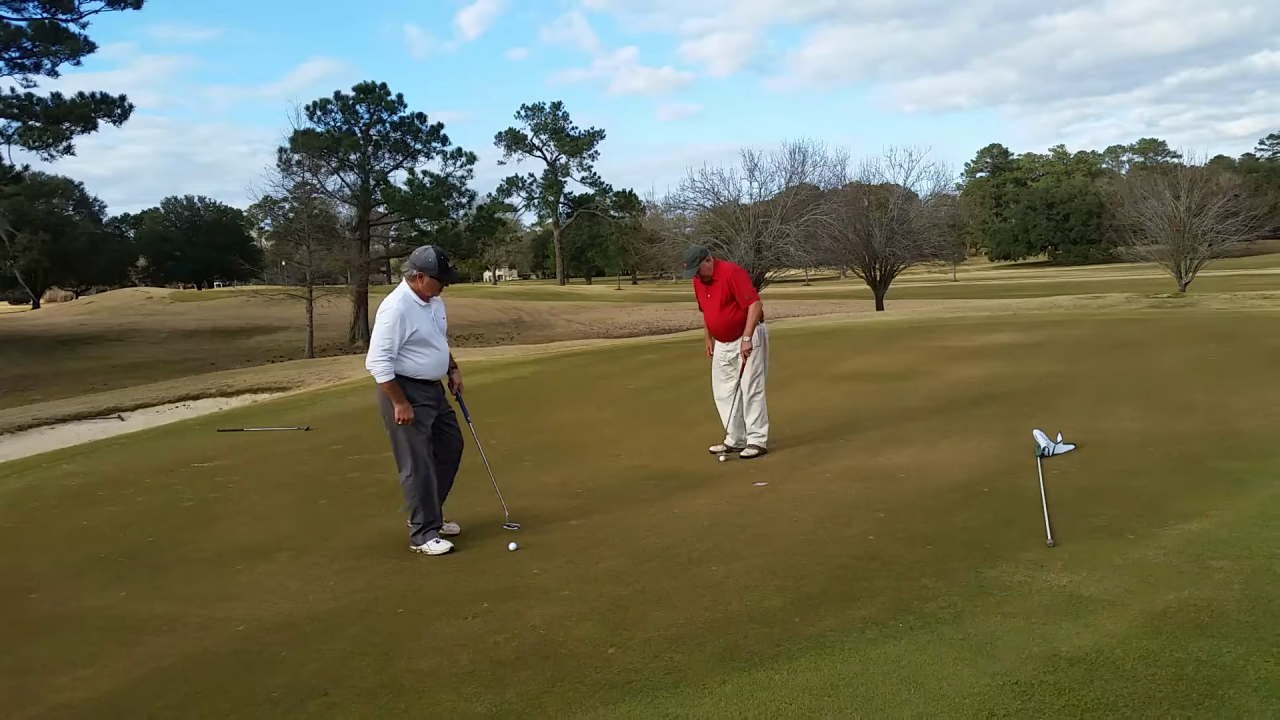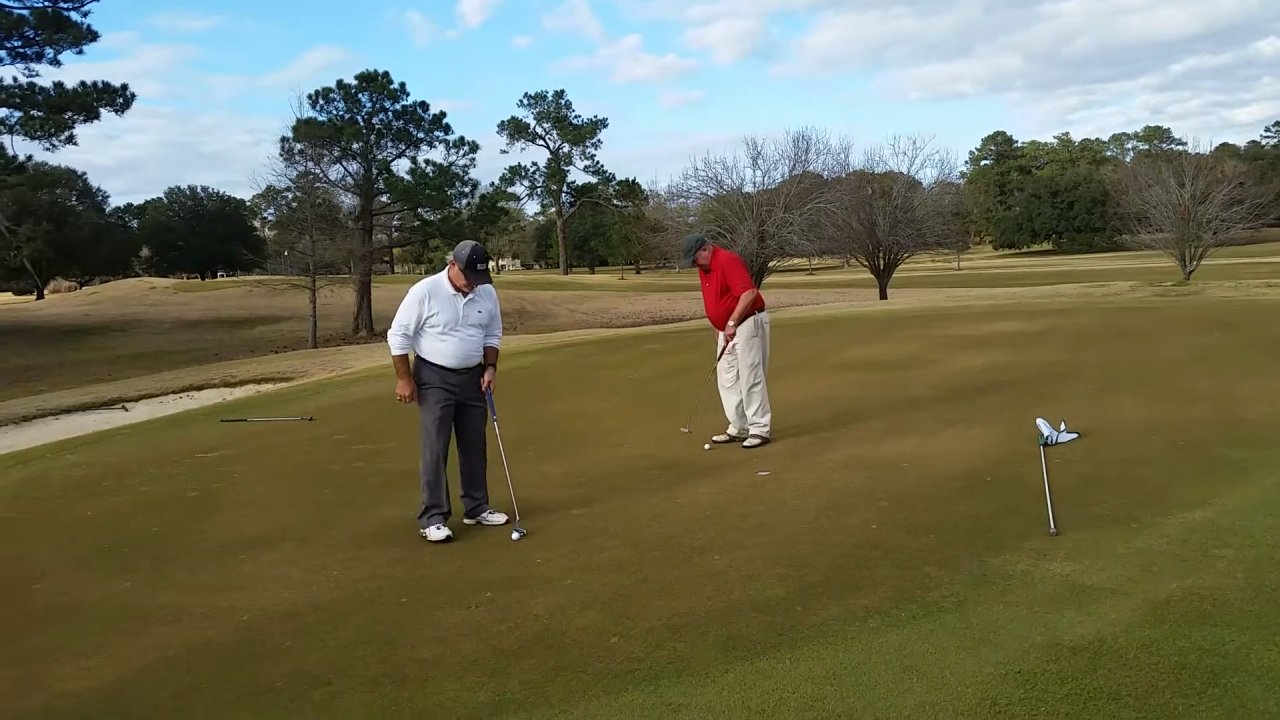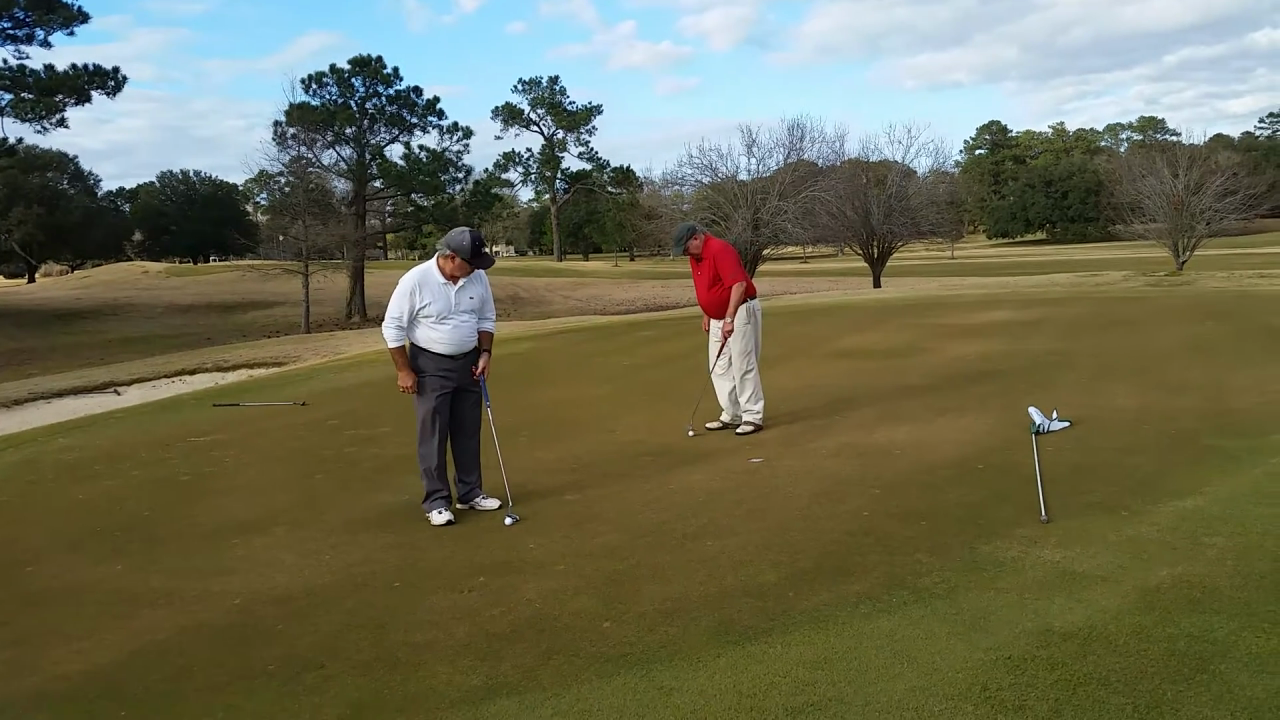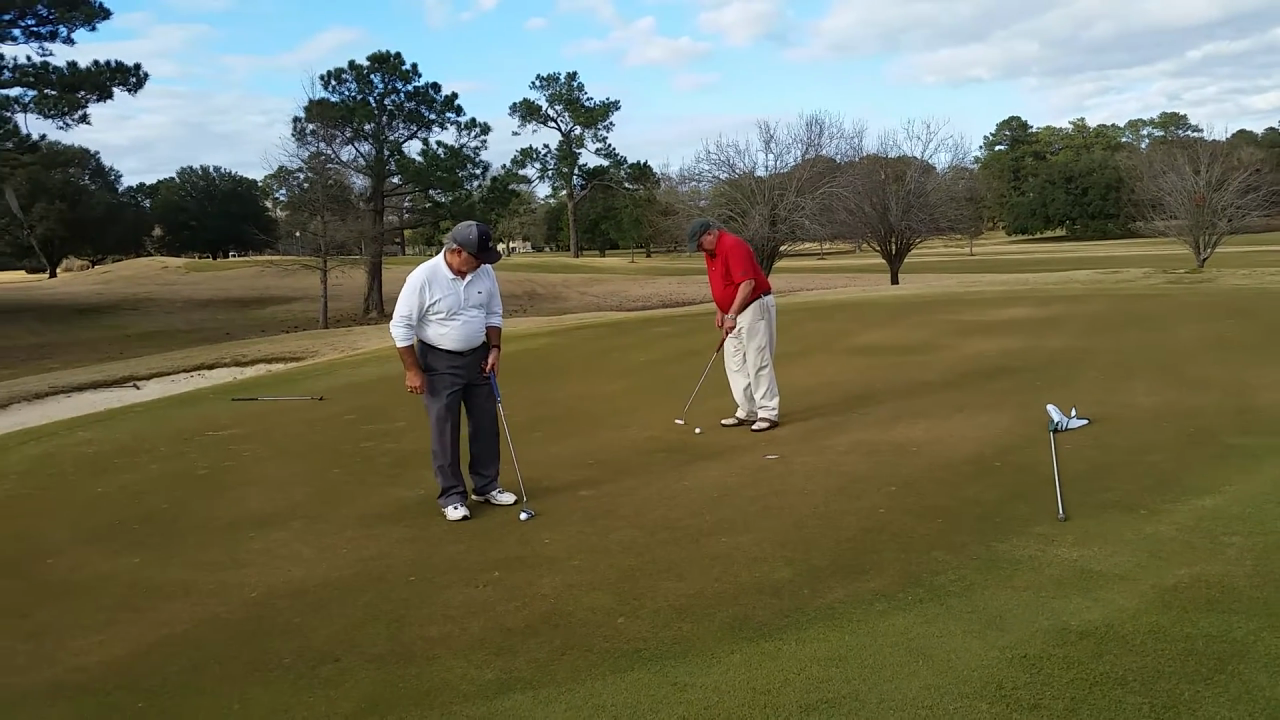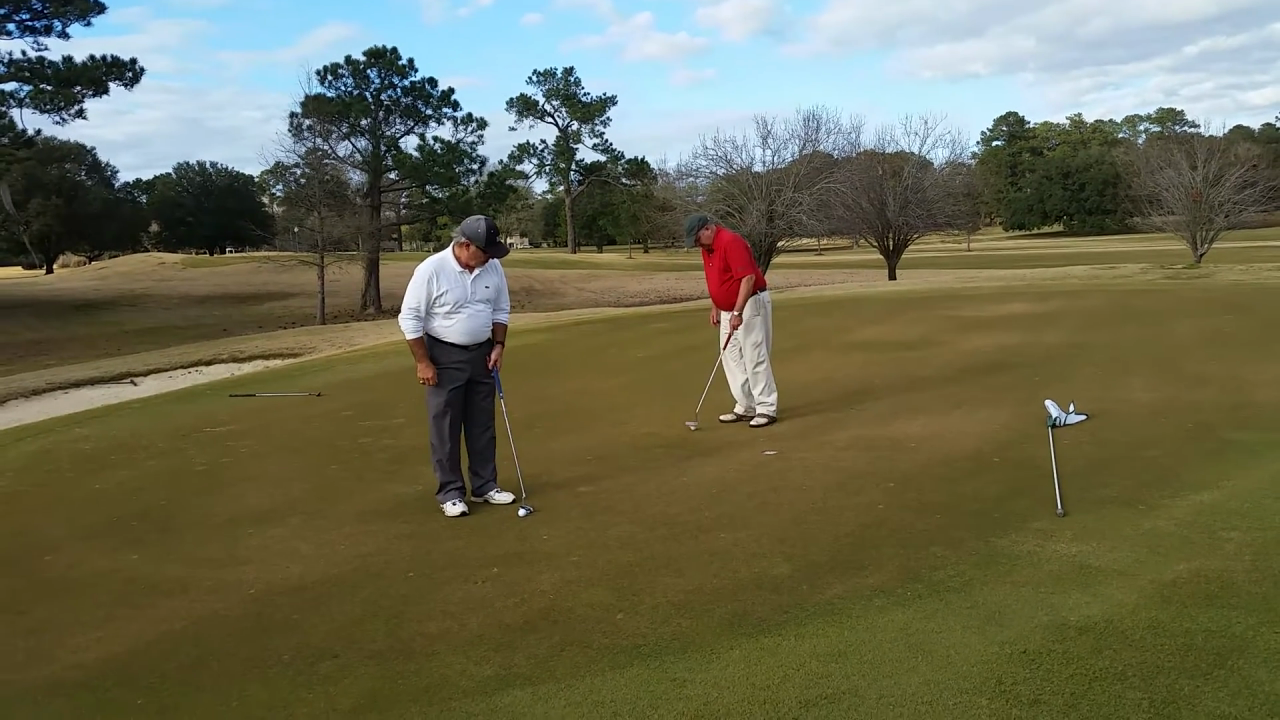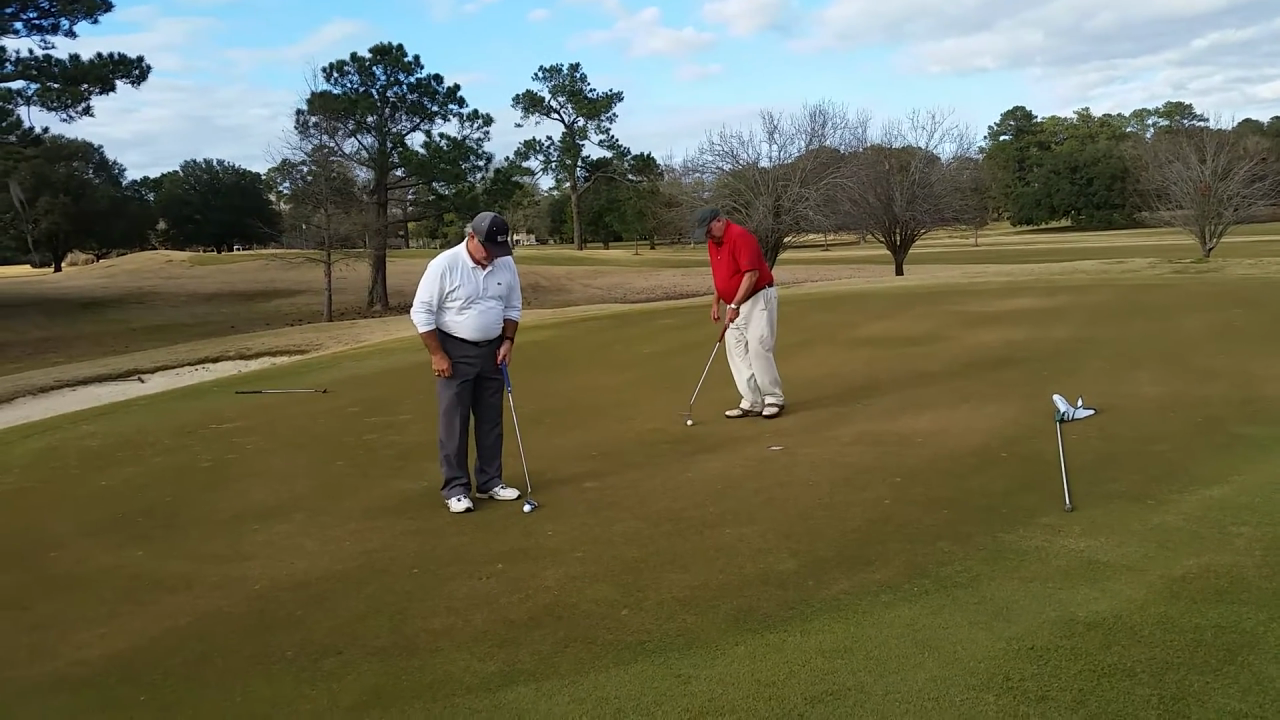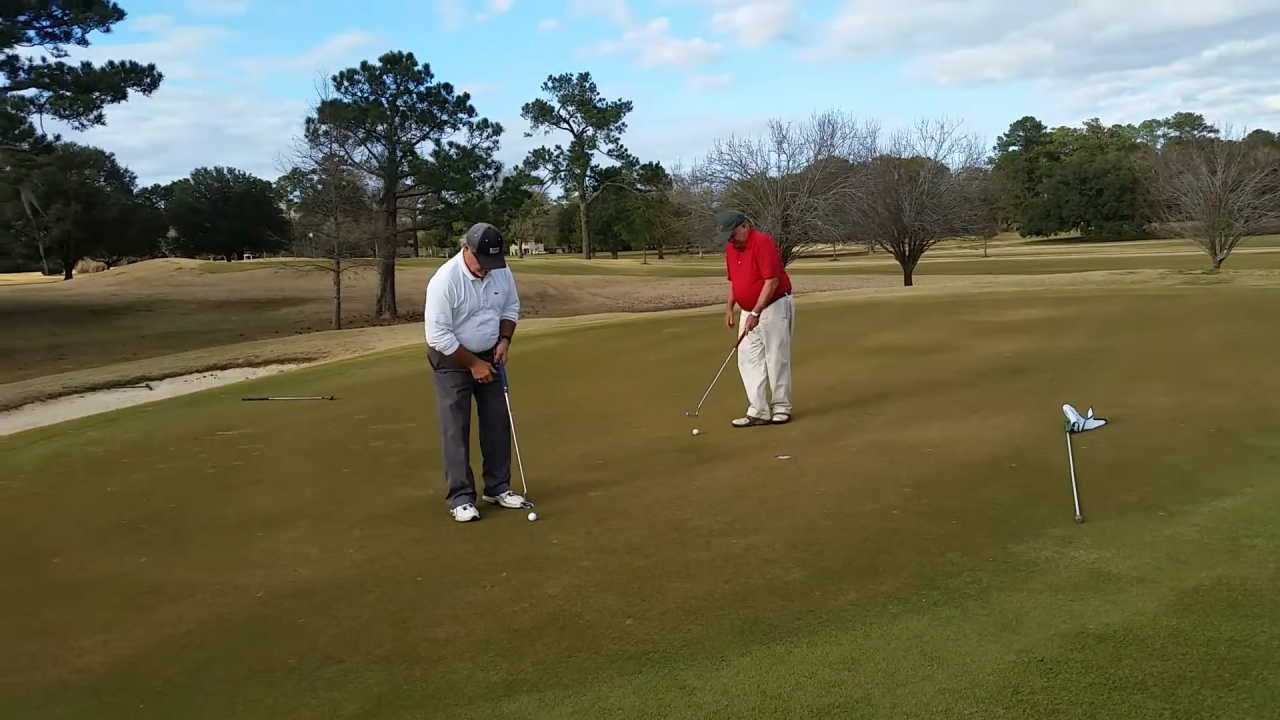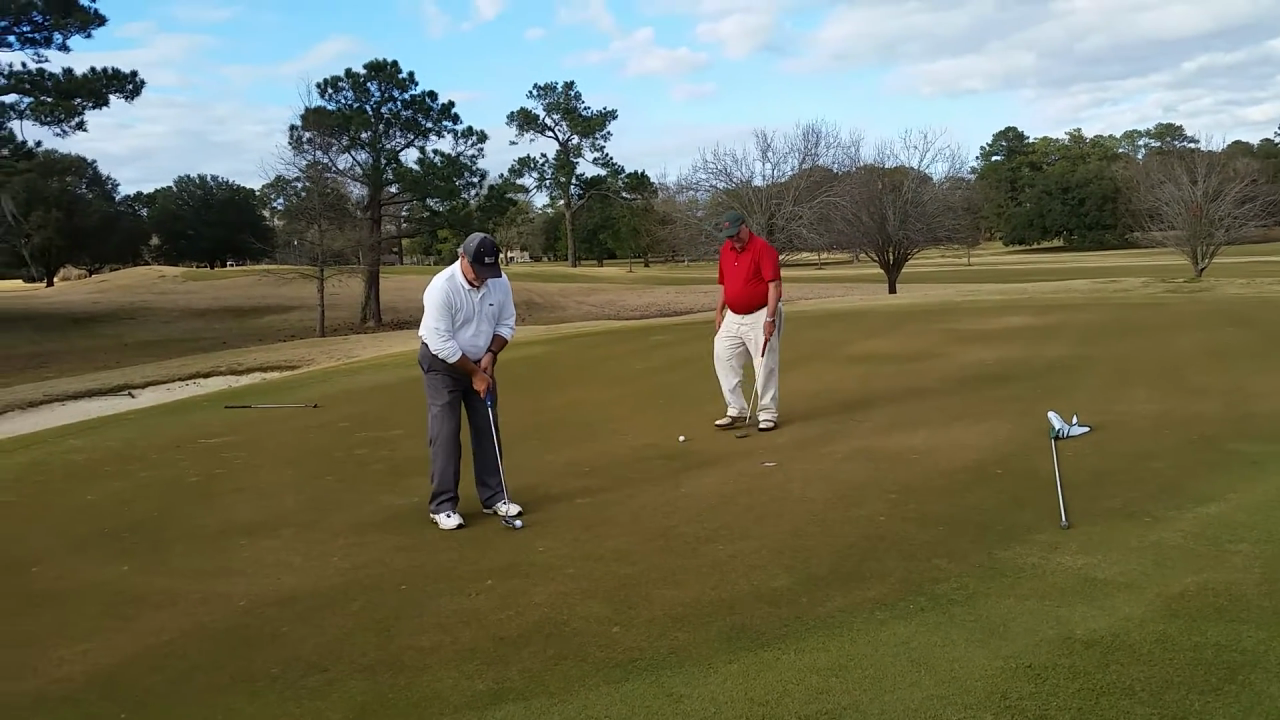
dt=0.5s
person 1, frame 1
left shoulder: (433, 300)
right shoulder: (396, 308)
right elbow: (378, 362)
left wrist: (453, 370)
right wrist: (400, 403)
left hip: (432, 389)
right hip: (406, 392)
left knee: (451, 447)
right knee: (418, 464)
left ankle: (425, 515)
right ankle: (424, 533)
person 1, frame 2
left shoulder: (487, 293)
right shoulder: (425, 291)
left elbow: (492, 335)
right elbow: (399, 336)
left wrist: (490, 368)
right wrist: (404, 379)
left hip: (472, 377)
right hip: (434, 378)
left knee: (475, 444)
right knee: (435, 446)
left ankle: (476, 507)
right ankle: (434, 517)
person 1, frame 3
left shoulder: (478, 277)
right shoulder: (415, 281)
left elbow: (486, 318)
right elbow: (393, 327)
left wrist: (485, 353)
right wrist: (404, 370)
left hip: (468, 362)
right hip: (430, 365)
left knee: (469, 430)
right knee: (433, 433)
left ankle: (470, 492)
right ankle: (436, 500)
person 1, frame 4
left shoulder: (485, 272)
right shoulder: (423, 278)
left elbow: (493, 313)
right elbow: (401, 326)
left wrist: (494, 349)
right wrist: (412, 370)
left hip: (477, 358)
right hip: (440, 363)
left knee: (486, 423)
right knee: (445, 430)
left ankle: (486, 485)
right ankle: (452, 495)
person 1, frame 5
left shoulder: (493, 268)
right shoulder: (431, 270)
left elbow: (501, 310)
right elbow: (410, 319)
left wrist: (498, 346)
right wrist: (423, 362)
left hip: (481, 354)
right hip: (444, 356)
left knee: (483, 423)
right knee: (445, 426)
left ankle: (484, 485)
right ankle: (450, 492)
person 1, frame 6
left shoulder: (506, 264)
right shoulder: (445, 265)
left elbow: (513, 307)
right elbow: (421, 312)
left wrist: (507, 341)
right wrist: (437, 354)
left hip: (491, 351)
right hip: (455, 352)
left knee: (491, 419)
right knee: (454, 420)
left ankle: (489, 482)
right ankle: (456, 488)
person 1, frame 7
left shoulder: (501, 272)
right shoulder: (445, 280)
left elbow: (511, 308)
right elbow: (438, 335)
left wrist: (504, 340)
right wrist: (473, 364)
left hip: (489, 358)
right hip: (453, 360)
left knee: (497, 423)
right knee: (455, 430)
left ankle: (497, 486)
right ankle: (460, 497)
person 1, frame 8
left shoulder: (500, 282)
right shoulder: (442, 287)
left elbow: (506, 323)
right elbow: (441, 344)
left wrist: (490, 355)
right wrist: (474, 373)
left hip: (480, 363)
right hip: (443, 364)
left knee: (487, 431)
right knee: (445, 432)
left ankle: (493, 497)
right ankle: (443, 505)
person 2, frame 1
left shoulder: (732, 272)
right shoulder: (698, 281)
left elbow: (755, 304)
left wrist: (748, 338)
right wrist: (708, 338)
left hip: (746, 340)
right hip: (722, 342)
left knee: (751, 389)
right knee: (723, 392)
left ankle: (757, 440)
right ankle: (736, 439)
person 2, frame 2
left shoulder: (728, 261)
right shoulder: (704, 268)
left elbow: (749, 293)
left wrist: (732, 322)
right wrist: (720, 326)
left hip: (747, 325)
right hip: (727, 330)
left knee: (751, 378)
right knee: (727, 380)
left ankle: (760, 430)
right ankle: (738, 428)
person 2, frame 3
left shoulder: (720, 250)
right shoulder: (695, 256)
left elbow: (739, 284)
left wrist: (730, 319)
right wrist: (706, 314)
left hip: (740, 313)
right hip: (717, 318)
left knee: (743, 365)
right knee: (720, 368)
left ankle: (753, 417)
right ankle: (732, 415)
person 2, frame 4
left shoulder: (733, 246)
right shoulder: (711, 252)
left elbow: (747, 283)
left wrist: (732, 315)
right wrist: (720, 310)
left hip: (755, 308)
right hip: (733, 313)
left knee: (758, 361)
right knee: (735, 364)
left ankle: (768, 413)
right ankle: (747, 411)
person 2, frame 5
left shoulder: (731, 242)
right shoulder: (707, 247)
left elbow: (748, 278)
left wrist: (738, 312)
right wrist: (715, 306)
left hip: (750, 305)
right hip: (728, 310)
left knee: (755, 357)
right knee: (732, 359)
left ankle: (766, 408)
right ankle: (745, 407)
person 2, frame 6
left shoulder: (740, 236)
right shoulder: (713, 242)
left elbow: (752, 274)
left wrist: (734, 306)
right wrist: (716, 302)
left hip: (758, 299)
right hip: (735, 305)
left knee: (758, 350)
right knee: (737, 354)
left ankle: (773, 398)
right ankle: (752, 402)
person 2, frame 7
left shoulder: (763, 243)
right shoulder: (731, 247)
left elbow: (772, 281)
left wrist: (755, 313)
right wrist: (729, 308)
left hip: (774, 308)
right hip: (749, 311)
left knee: (776, 359)
right knee: (748, 360)
left ankle: (781, 407)
right ankle: (759, 411)
person 2, frame 8
left shoulder: (763, 248)
right shoulder: (725, 250)
left elbow: (774, 285)
left wrist: (770, 319)
right wrist: (719, 311)
left hip: (760, 316)
right hip: (734, 317)
left knee: (765, 365)
right knee: (723, 358)
left ankle: (767, 414)
right ankle: (736, 410)
